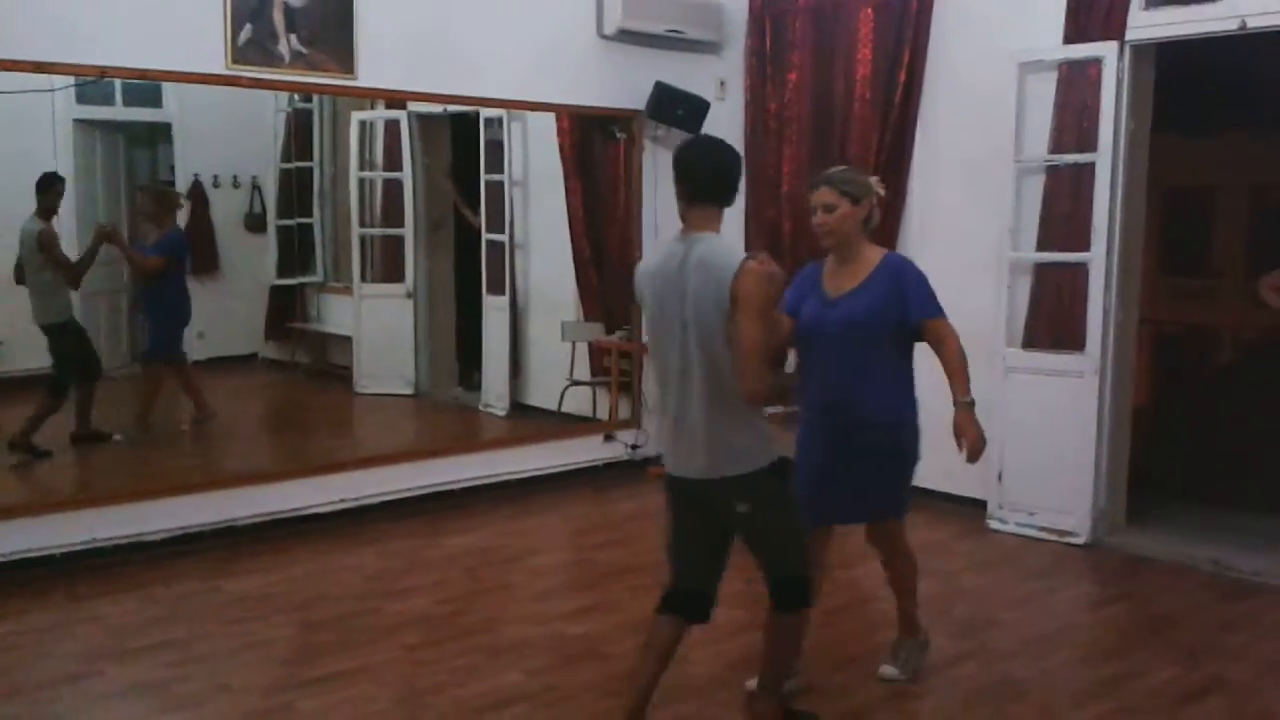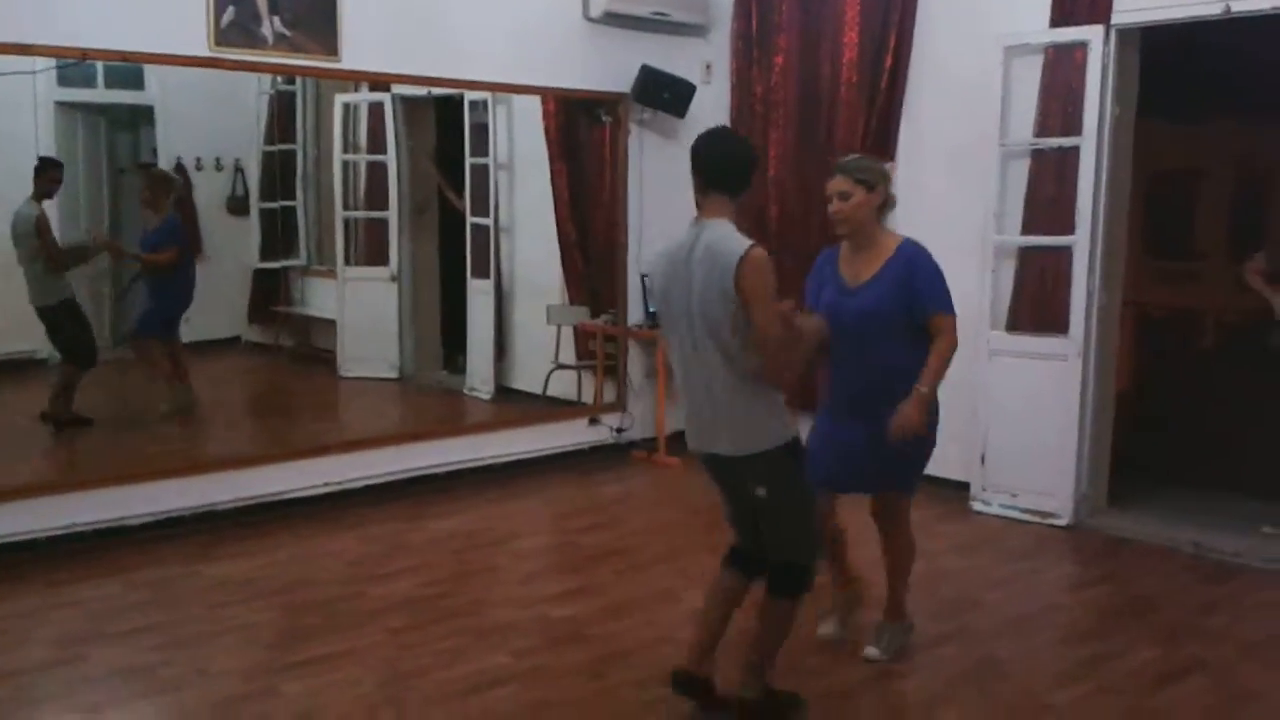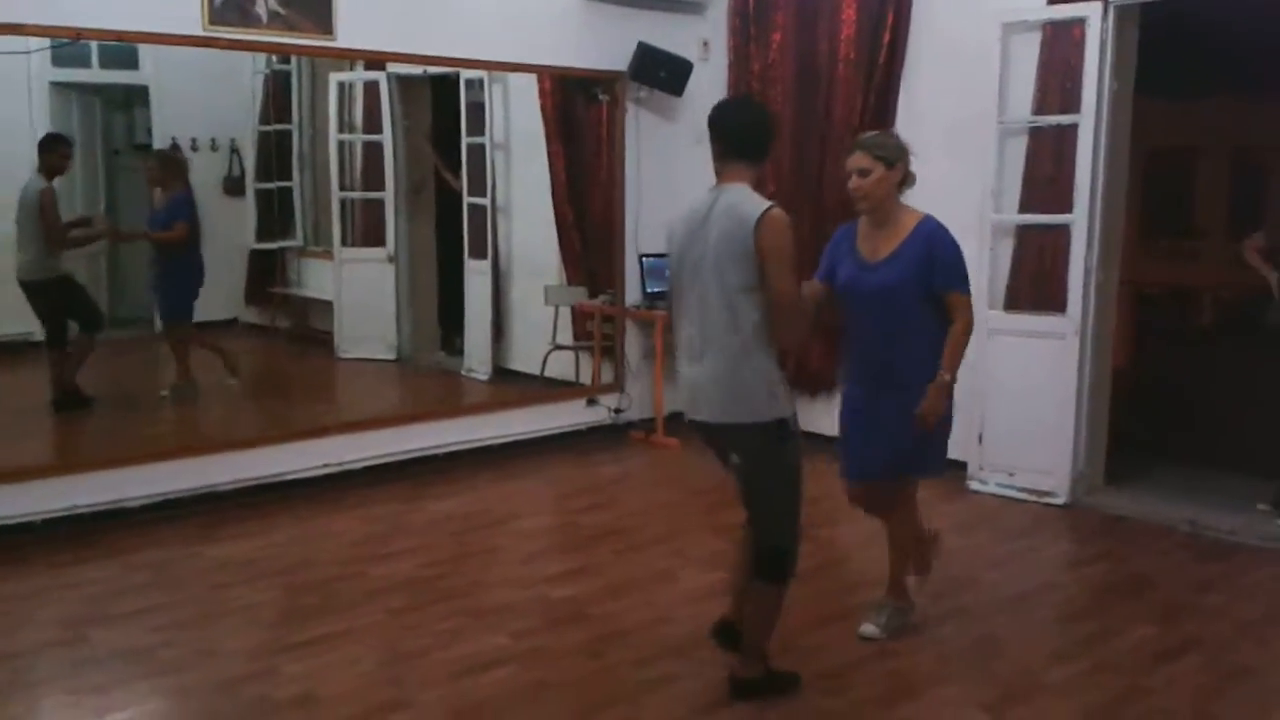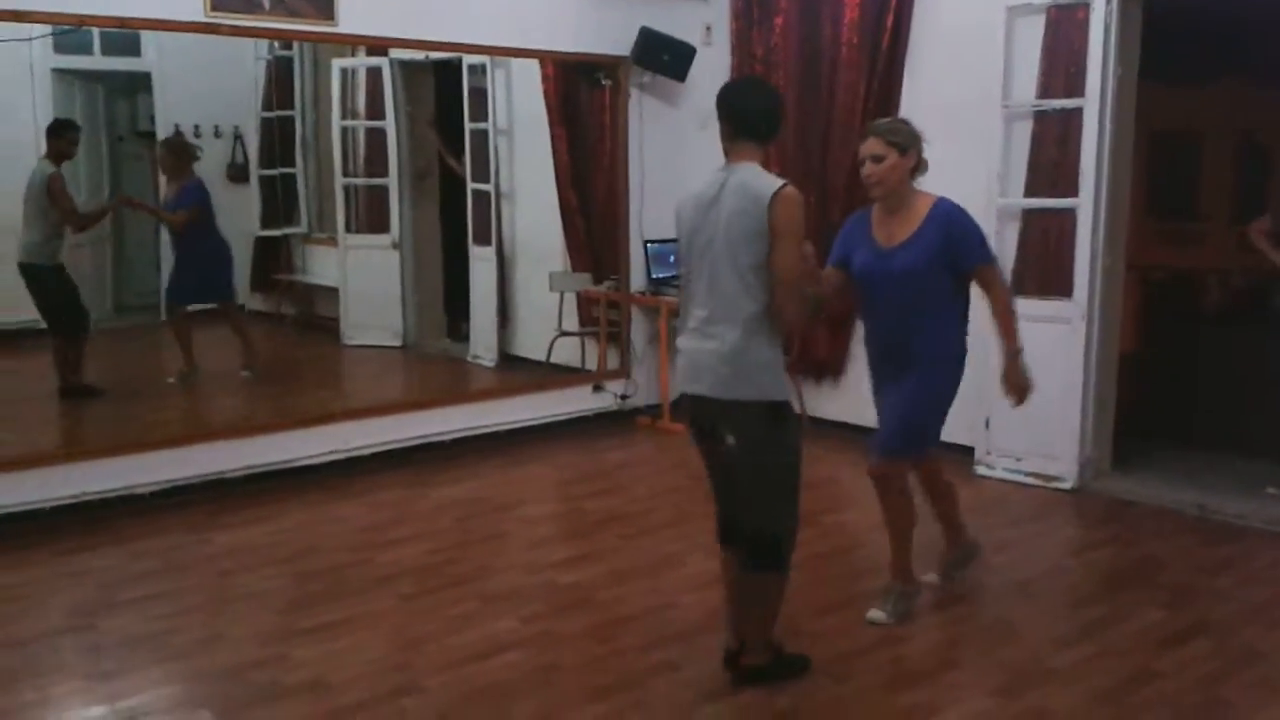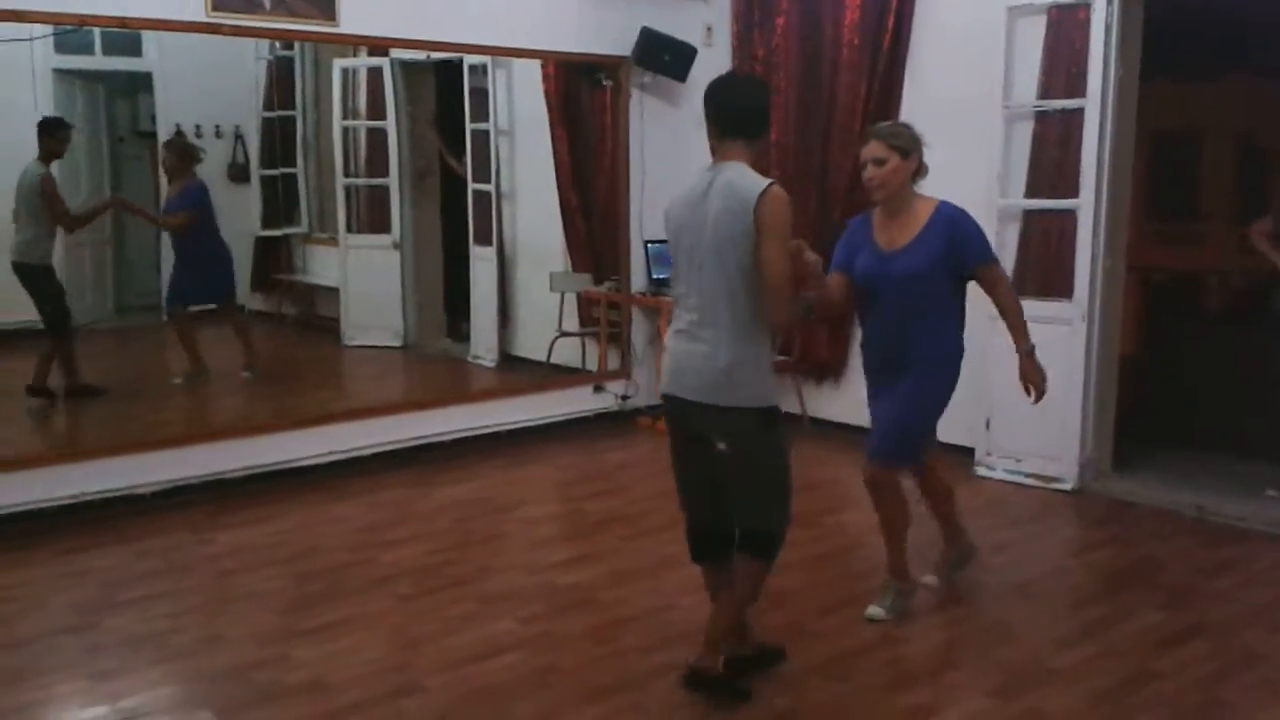
dt=0.2s
person 1, frame 1
left shoulder: (648, 273)
right shoulder: (745, 272)
right elbow: (753, 389)
right wrist: (780, 380)
left hip: (682, 463)
right hip: (745, 462)
left knee: (687, 590)
right knee: (791, 581)
person 1, frame 2
left shoulder: (665, 259)
right shoulder: (747, 259)
right elbow: (778, 372)
right wrist: (800, 337)
left hip: (707, 436)
right hip: (761, 437)
left knee: (752, 548)
right knee: (795, 558)
left ankle: (696, 663)
person 1, frame 3
left shoulder: (683, 224)
right shoulder: (767, 220)
right elbow: (788, 334)
right wrist: (798, 309)
left hip: (702, 399)
right hip: (752, 404)
left knee: (762, 511)
right knee: (778, 537)
left ankle: (737, 617)
right ankle: (752, 666)
person 1, frame 4
left shoulder: (692, 203)
right shoulder: (780, 198)
right elbow: (789, 312)
right wrist: (805, 282)
left hip: (695, 380)
right hip: (750, 386)
left knee: (735, 516)
right knee: (771, 527)
left ankle: (742, 639)
right ankle: (759, 653)
person 1, frame 5
left shoulder: (681, 202)
right shoulder: (766, 198)
right elbow: (776, 312)
right wrist: (798, 279)
left hip: (679, 384)
right hip: (737, 391)
left knee: (711, 526)
right knee: (764, 525)
left ankle: (738, 644)
right ankle: (709, 659)
person 2, frame 1
left shoulder: (896, 274)
right shoulder: (809, 278)
left elbow: (945, 341)
right elbow: (776, 334)
left wrist: (964, 408)
left hip: (882, 430)
right hip: (820, 429)
left knee: (884, 535)
right knee: (808, 539)
left ankle: (912, 635)
person 2, frame 2
left shoulder: (912, 261)
right shoulder: (827, 262)
left elbow: (946, 336)
left wrist: (920, 399)
left hip: (901, 409)
right hip: (840, 408)
left knee: (889, 513)
right knee: (808, 502)
left ankle: (896, 616)
right ankle: (845, 591)
person 2, frame 3
left shoulder: (930, 238)
right shoulder: (845, 238)
left elbow: (961, 317)
right elbow: (812, 297)
left wrist: (941, 385)
left hip: (913, 388)
right hip: (861, 386)
left knee: (898, 491)
right knee: (861, 491)
left ankle: (898, 598)
right ankle: (919, 541)
person 2, frame 4
left shoulder: (947, 220)
right shoulder: (858, 226)
left elbow: (995, 288)
right elbow: (830, 289)
left wrist: (1012, 356)
left hip: (931, 365)
right hip: (885, 365)
left knee: (885, 468)
right knee: (921, 460)
left ankle: (902, 582)
right ankle: (960, 542)
person 2, frame 5
left shoulder: (951, 224)
right shoulder: (858, 230)
left elbow: (1001, 289)
right elbow: (836, 299)
left wrist: (1026, 353)
right wrist: (813, 278)
left hip: (926, 370)
right hip: (881, 369)
left knee: (879, 474)
right knee: (918, 465)
left ankle: (900, 580)
right ankle: (959, 544)
person 3, frame 1
left shoulder: (30, 228)
right shoulder: (44, 232)
left elbow: (19, 277)
right elbow: (73, 271)
left wrist: (67, 277)
right wrist: (96, 242)
left hip: (54, 315)
right hip: (58, 317)
left knee: (90, 369)
right knee: (60, 383)
left ankle: (83, 428)
right ankle: (23, 437)
person 3, frame 2
left shoulder: (20, 213)
right shoulder: (38, 216)
right elbow: (58, 263)
left wrist: (71, 250)
right wrist: (91, 250)
left hip: (42, 298)
right hip: (56, 298)
left knee: (73, 354)
right knee: (85, 355)
left ankle: (63, 411)
right ankle: (54, 408)
person 3, frame 3
left shoulder: (30, 186)
right shoulder: (45, 191)
right elbow: (59, 242)
left wrist: (74, 223)
right wrist: (97, 233)
left hip: (29, 275)
right hip: (46, 275)
left knee: (56, 335)
right knee: (92, 319)
left ankle: (61, 393)
right ankle: (68, 381)
person 3, frame 4
left shoulder: (40, 172)
right shoulder: (53, 177)
right elbow: (78, 223)
left wrist: (85, 214)
right wrist: (108, 207)
left hip: (32, 259)
right hip: (43, 262)
left knee: (63, 323)
right knee: (76, 321)
left ankle: (70, 381)
right ankle: (72, 381)
person 3, frame 5
left shoulder: (30, 171)
right shoulder: (44, 177)
right elbow: (69, 223)
left wrist: (70, 216)
right wrist: (102, 206)
left hip: (25, 259)
right hip: (35, 261)
left knee: (58, 323)
right knee: (60, 324)
left ankle: (47, 382)
person 4, frame 1
left shoulder: (172, 238)
right shoulder: (159, 235)
left elbow: (148, 268)
right elbow: (146, 267)
left wrist: (120, 244)
left hip: (168, 311)
right hip: (159, 310)
left knee: (152, 362)
right knee: (175, 361)
left ankle: (140, 423)
right ankle: (203, 408)
person 4, frame 2
left shoulder: (172, 222)
right shoulder: (157, 218)
left elbow: (167, 260)
left wrist: (128, 254)
left hip: (174, 291)
right hip: (162, 290)
left knee: (139, 338)
right knee: (168, 341)
left ankle: (177, 389)
right ankle: (185, 394)
person 4, frame 3
left shoulder: (182, 200)
right shoulder: (163, 197)
left elbow: (178, 236)
left wrist: (140, 235)
left hip: (185, 272)
right hip: (165, 271)
left knee: (179, 326)
right knee: (172, 325)
left ankle: (225, 358)
right ankle: (184, 378)
person 4, frame 4
left shoulder: (194, 188)
right shoulder: (171, 185)
left elbow: (179, 222)
left wrist: (146, 208)
left hip: (211, 257)
right hip: (186, 259)
left knee: (227, 309)
right knee: (175, 310)
left ankle: (249, 356)
right ankle: (188, 363)
person 4, frame 5
left shoulder: (195, 189)
right shoulder: (173, 186)
left elbow: (177, 224)
left wrist: (141, 212)
left hip: (211, 259)
right hip: (186, 260)
left knee: (228, 310)
right knee: (176, 311)
left ankle: (250, 357)
right ankle: (196, 364)
